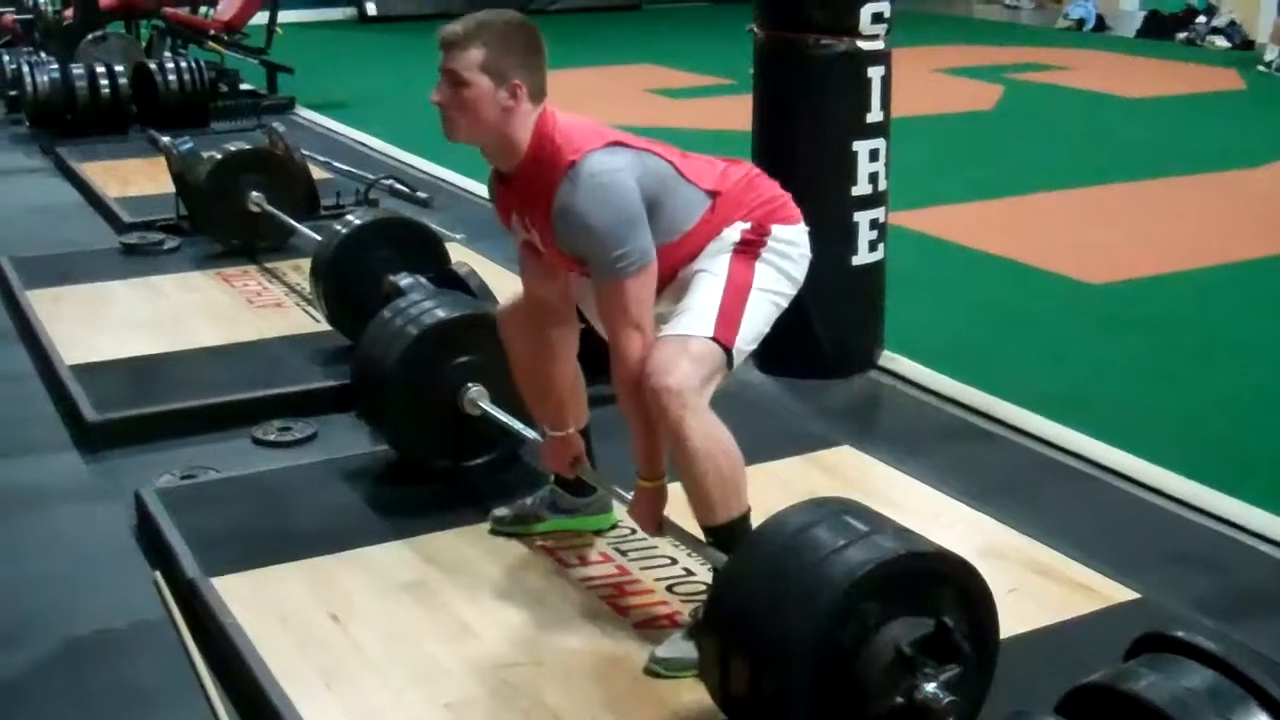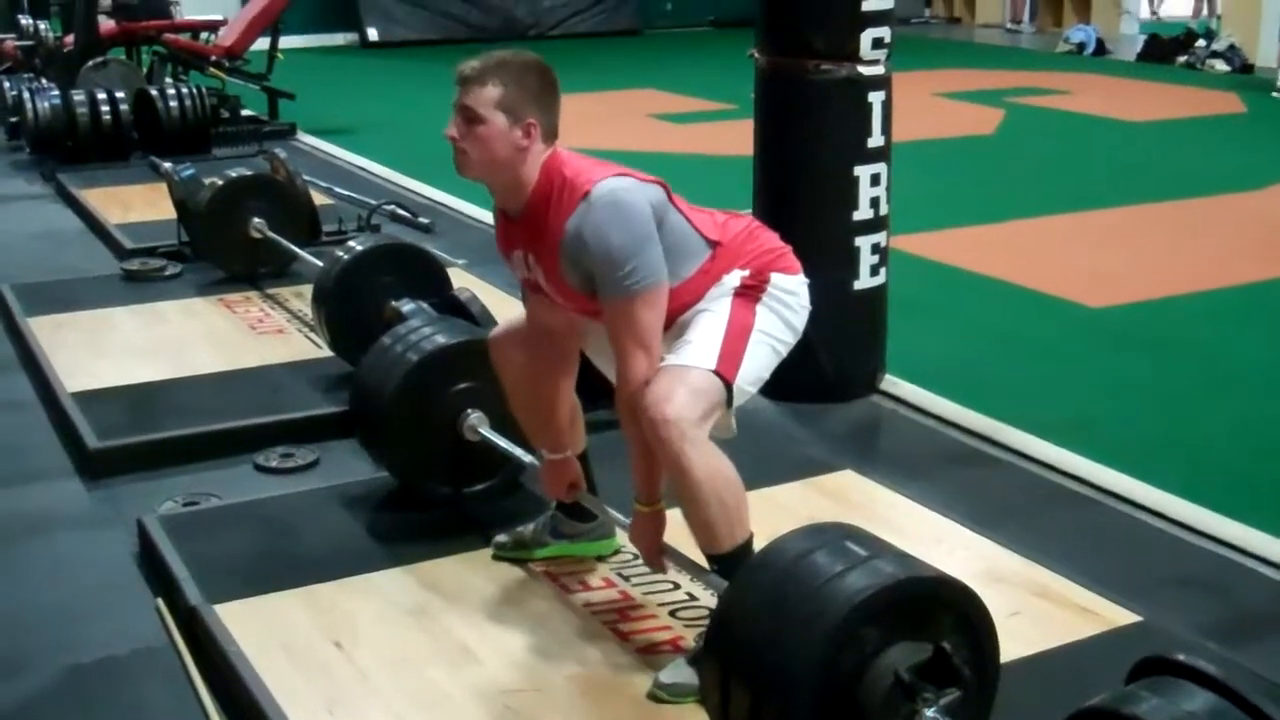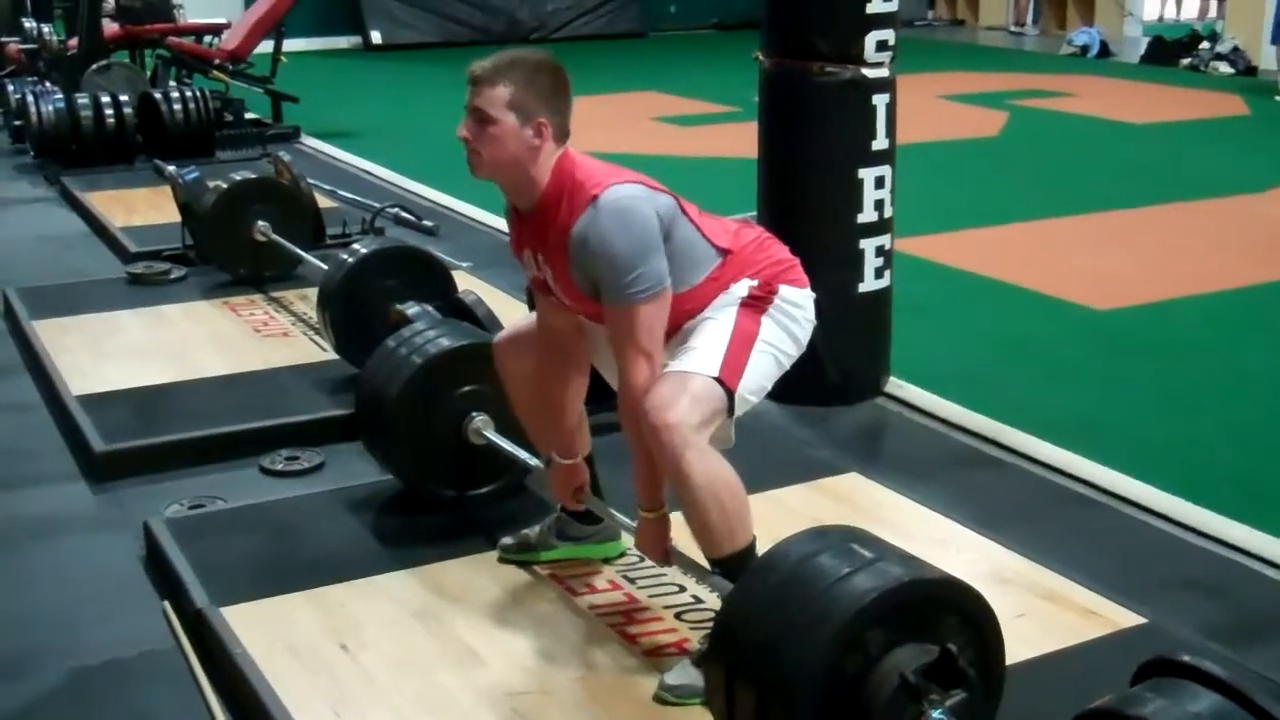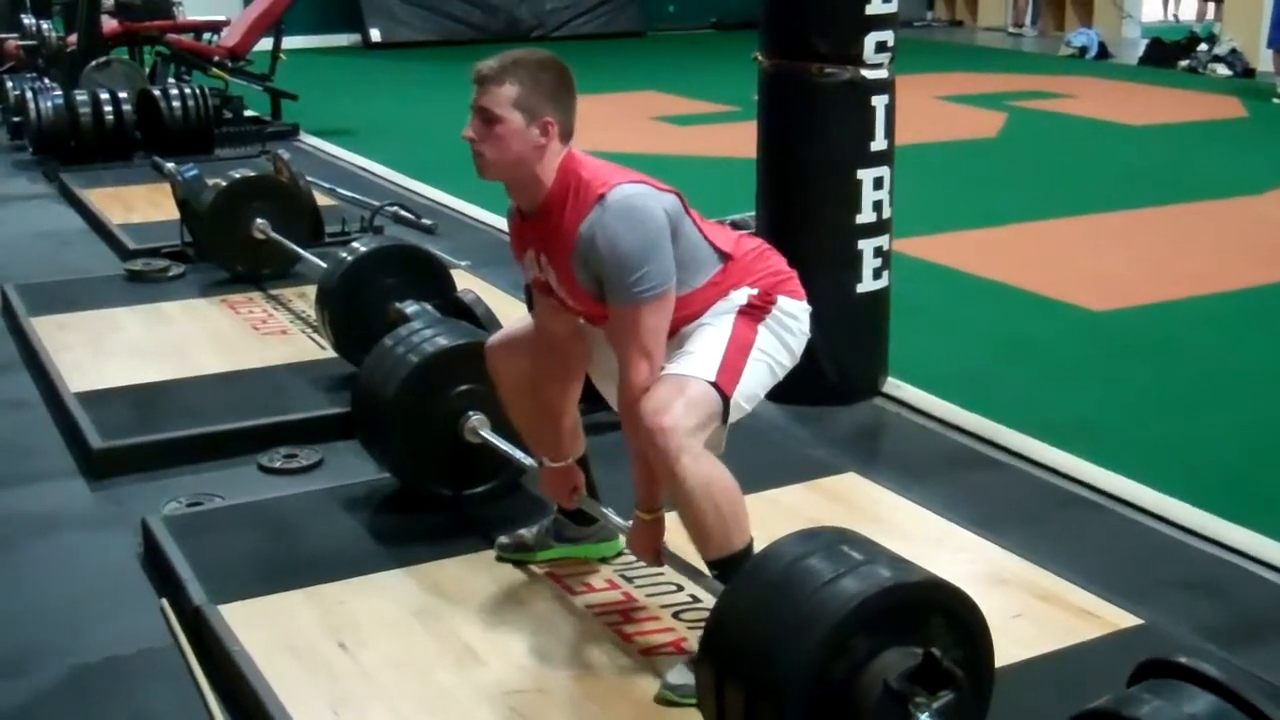
dt=0.7s
person 1, frame 1
left shoulder: (588, 182)
right shoulder: (510, 173)
left elbow: (631, 344)
right elbow: (549, 307)
left wrist: (650, 482)
right wrist: (559, 431)
left hip: (753, 236)
right hip: (668, 244)
left knee: (671, 384)
right knee: (518, 321)
right ankle: (578, 493)
person 1, frame 2
left shoulder: (601, 209)
right shoulder: (514, 212)
left elbow: (638, 369)
right elbow: (553, 335)
left wrist: (648, 505)
right wrist: (558, 452)
left hip: (753, 284)
right hip: (668, 296)
left knee: (670, 414)
right knee: (511, 346)
right ankle: (579, 518)
person 1, frame 3
left shoulder: (608, 215)
right shoulder: (525, 209)
left elbow: (638, 375)
right elbow: (561, 335)
left wrist: (651, 513)
right wrist: (566, 458)
left hip: (758, 294)
right hip: (673, 303)
left knee: (670, 420)
right knee: (517, 350)
right ankle: (584, 523)
person 1, frame 4
left shoulder: (617, 214)
right shoulder: (527, 213)
left elbow: (639, 375)
right elbow: (558, 341)
left wrist: (648, 514)
right wrist: (557, 459)
left hip: (753, 304)
right hip: (653, 313)
left knee: (665, 423)
right knee: (508, 353)
right ankle: (581, 522)
